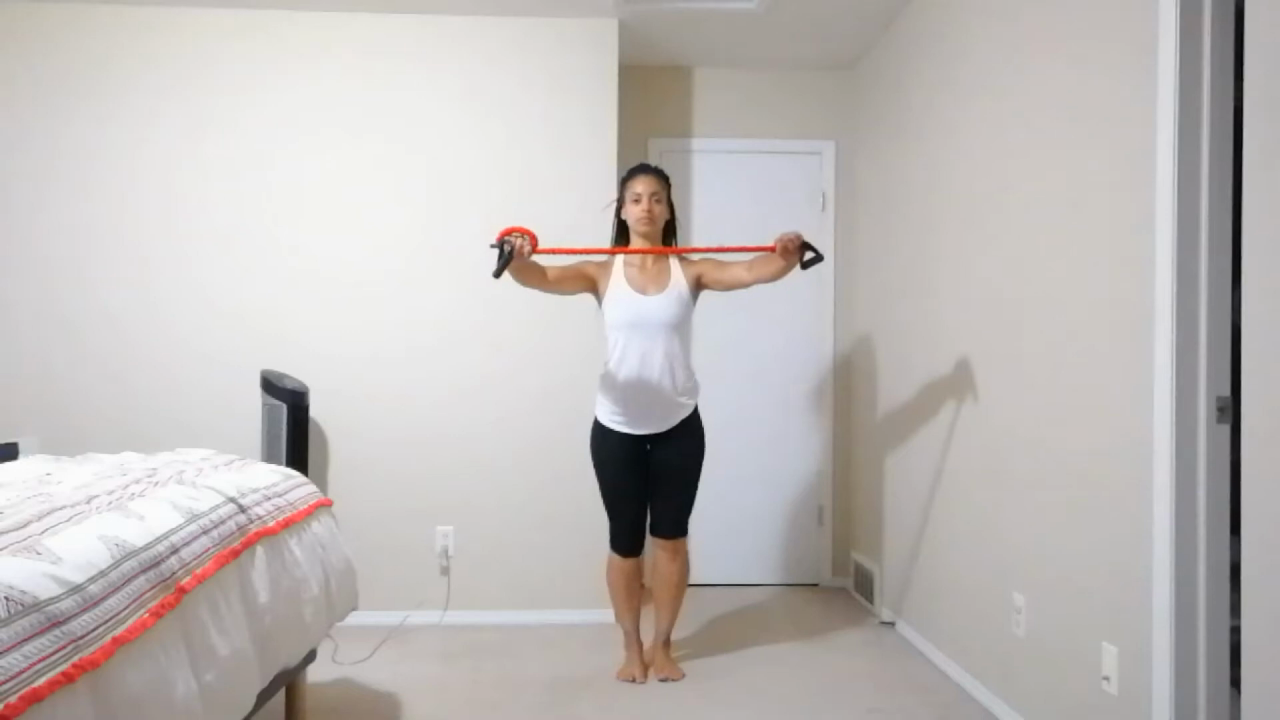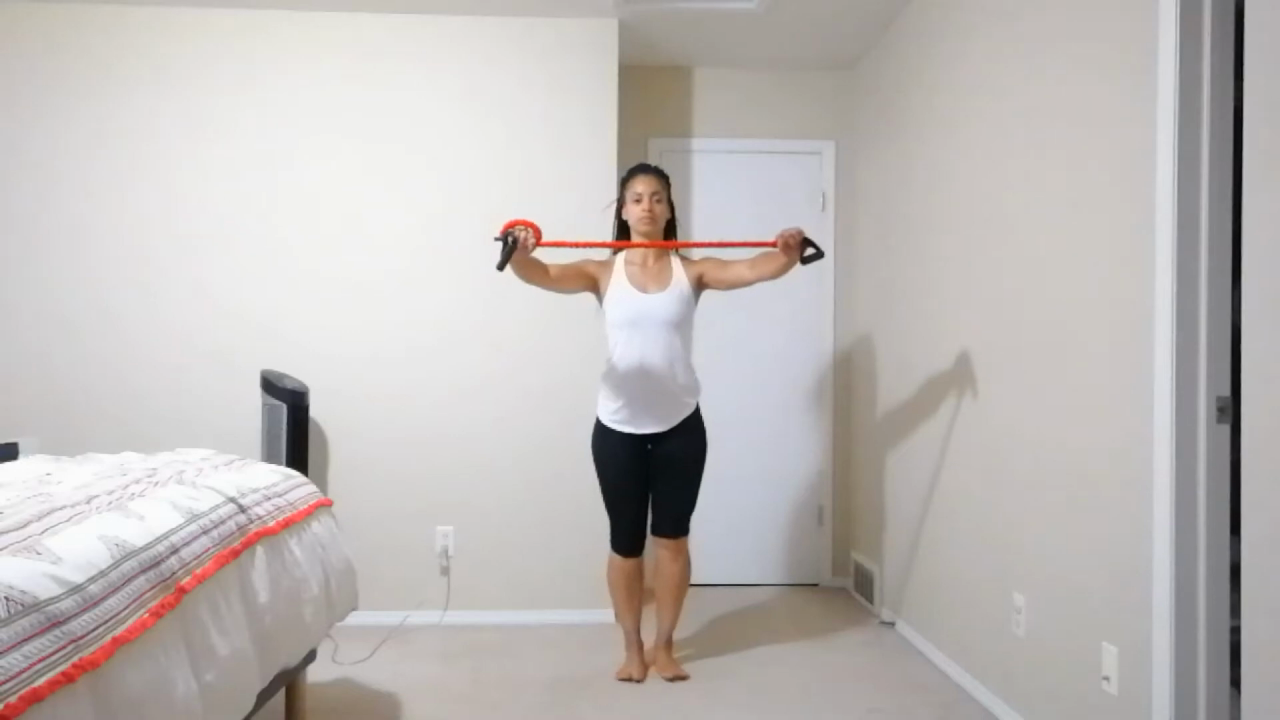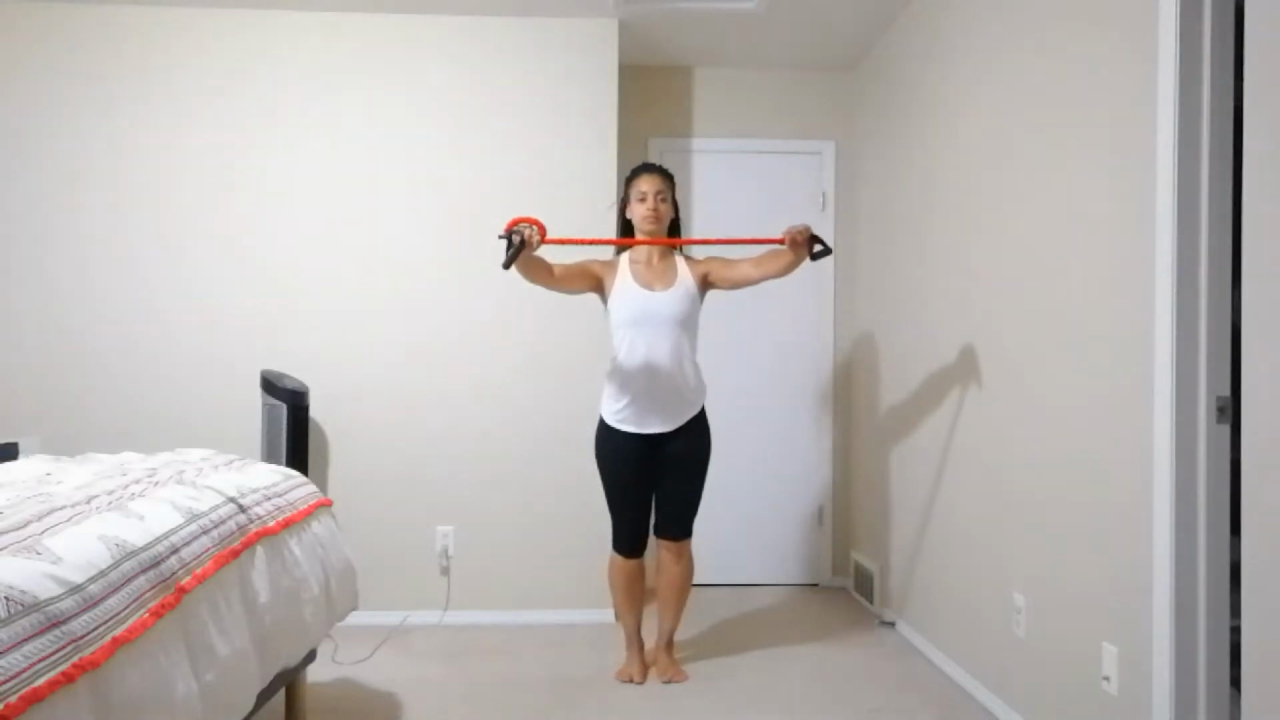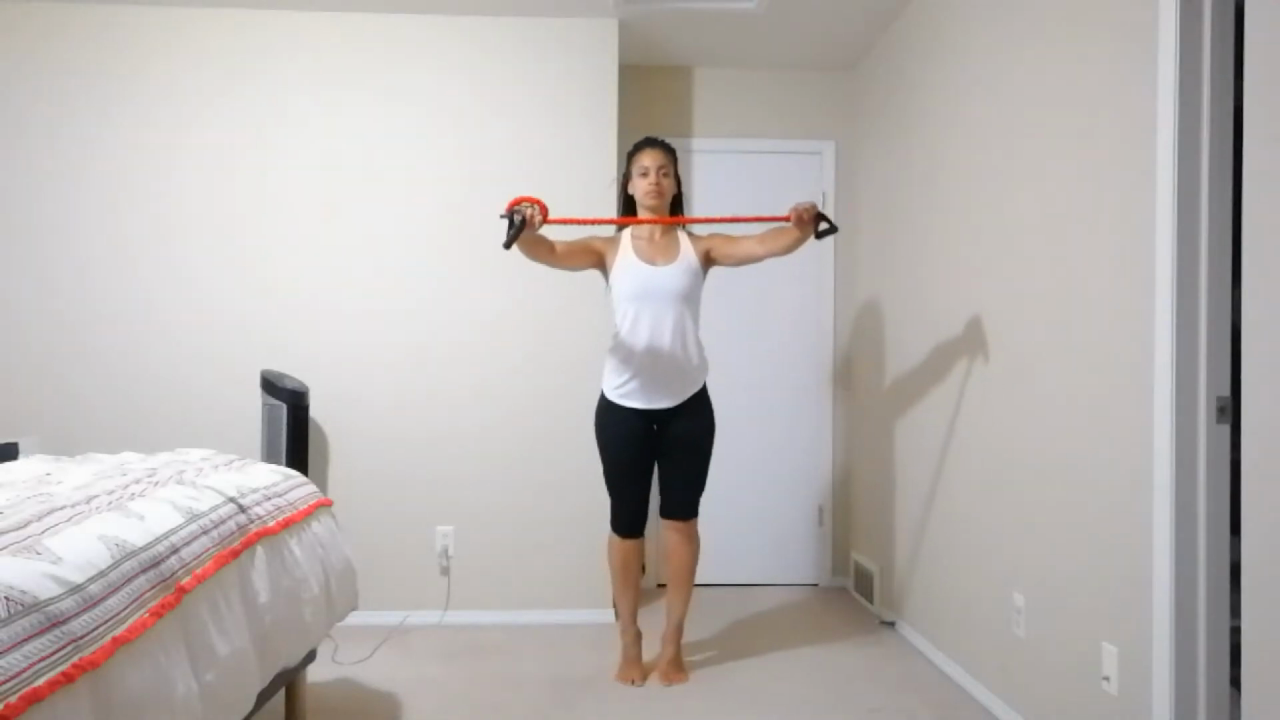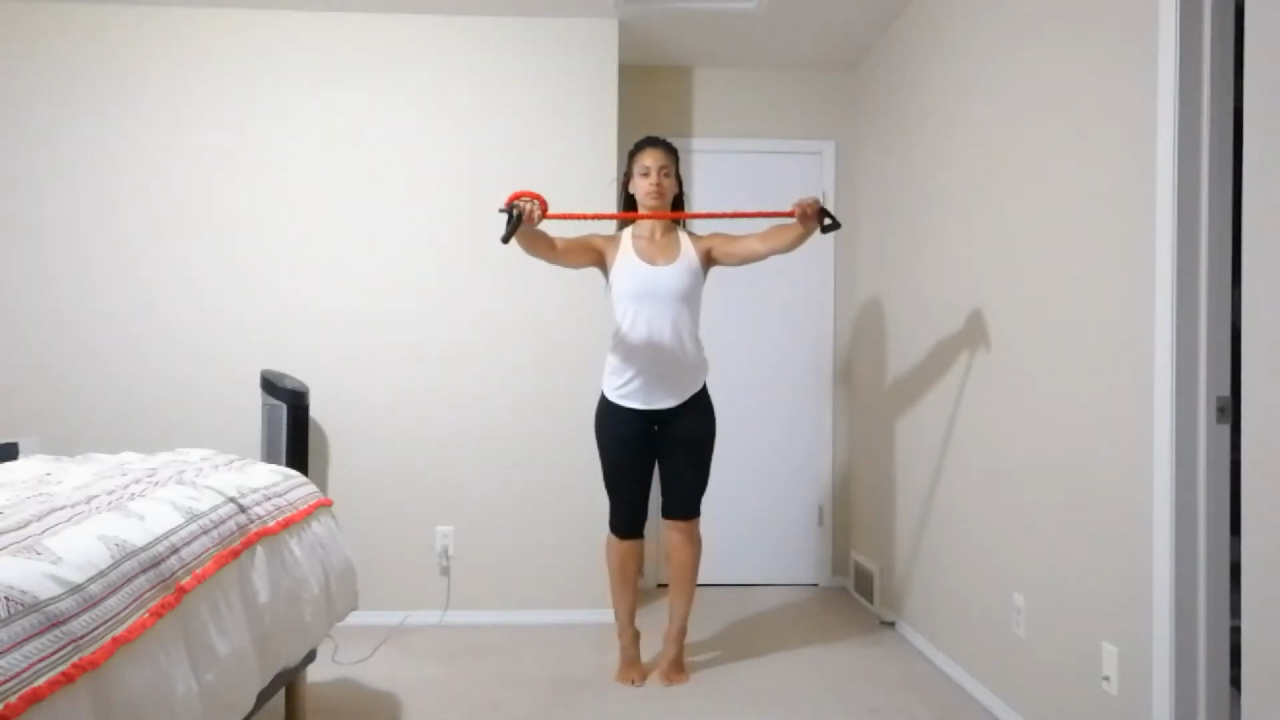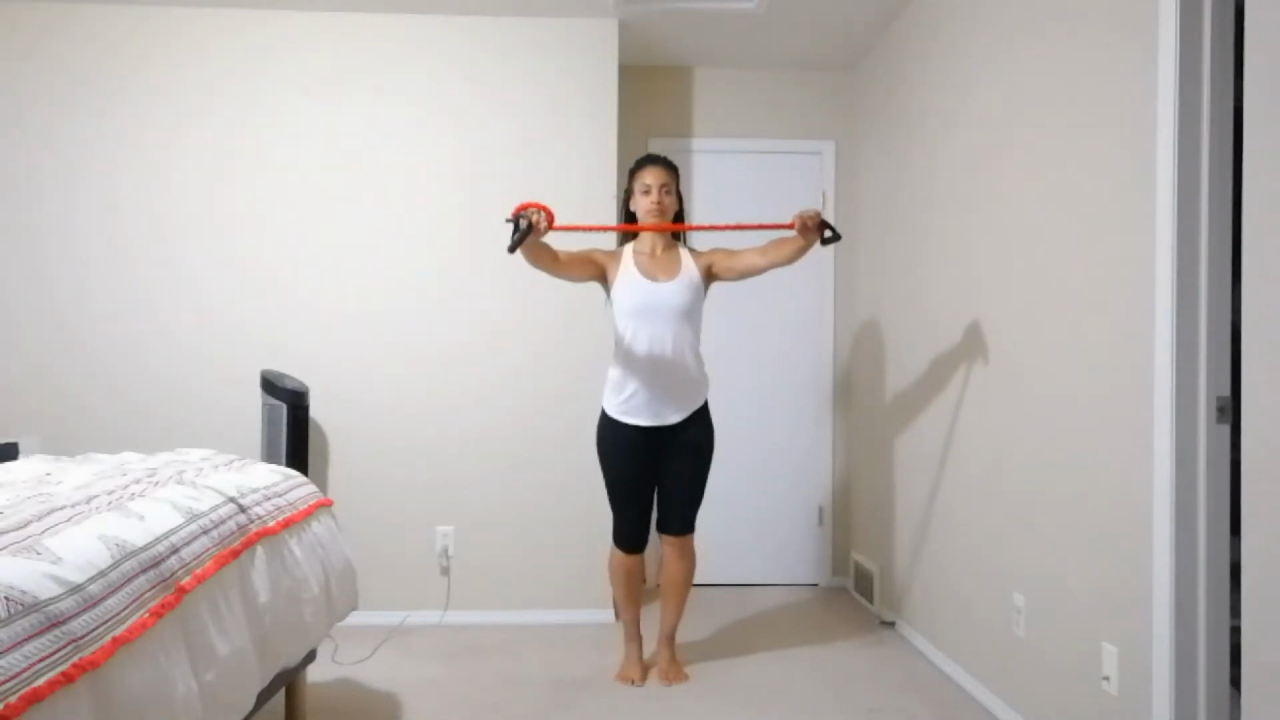
dt=0.4s
person 1, frame 1
left shoulder: (690, 272)
right shoulder: (602, 273)
left elbow: (752, 272)
right elbow: (544, 279)
left wrist: (788, 257)
right wrist: (517, 262)
left hip: (678, 427)
right hip: (617, 428)
left knee: (671, 539)
right knee: (624, 542)
left ankle: (661, 646)
right ankle: (632, 647)
person 1, frame 2
left shoulder: (692, 271)
right shoulder: (603, 272)
left elbow: (753, 270)
right elbow: (545, 276)
left wrist: (790, 253)
right wrist: (519, 255)
left hip: (679, 426)
right hip: (619, 427)
left knee: (673, 538)
right knee: (625, 542)
left ankle: (664, 646)
right ankle: (632, 648)
person 1, frame 3
left shoulder: (697, 271)
right shoulder: (607, 272)
left elbow: (758, 269)
right elbow: (550, 276)
left wrist: (797, 252)
right wrist: (523, 255)
left hip: (685, 427)
right hip: (623, 428)
left knee: (675, 540)
right knee: (628, 543)
left ankle: (665, 646)
right ankle: (633, 648)
person 1, frame 4
left shoulder: (700, 247)
right shoulder: (609, 248)
left elbow: (763, 246)
right elbow: (549, 253)
left wrist: (802, 229)
right wrist: (525, 233)
left hip: (687, 405)
right hip: (624, 405)
left knee: (681, 520)
right knee: (626, 524)
left ankle: (672, 644)
right ankle: (630, 644)
person 1, frame 5
left shoulder: (701, 247)
right shoulder: (609, 247)
left elbow: (765, 243)
right elbow: (549, 249)
left wrist: (806, 225)
right wrist: (523, 227)
left hip: (688, 404)
right hip: (624, 405)
left knee: (682, 521)
right knee: (625, 524)
left ankle: (675, 644)
right ankle: (627, 643)
person 1, frame 6
left shoulder: (702, 263)
right shoulder: (610, 262)
left elbow: (767, 256)
right elbow: (551, 261)
left wrist: (807, 237)
right wrist: (530, 236)
left hip: (688, 420)
right hip: (624, 421)
left knee: (678, 535)
right knee: (628, 538)
left ankle: (666, 646)
right ankle: (632, 646)
